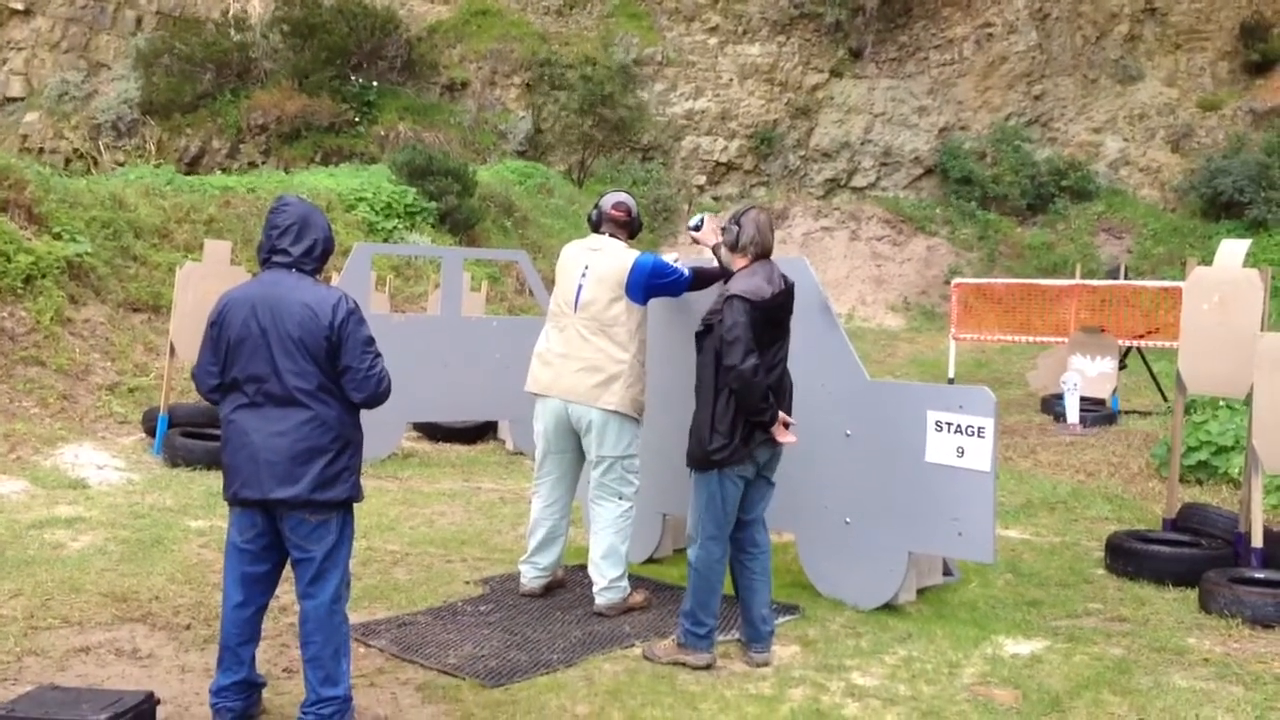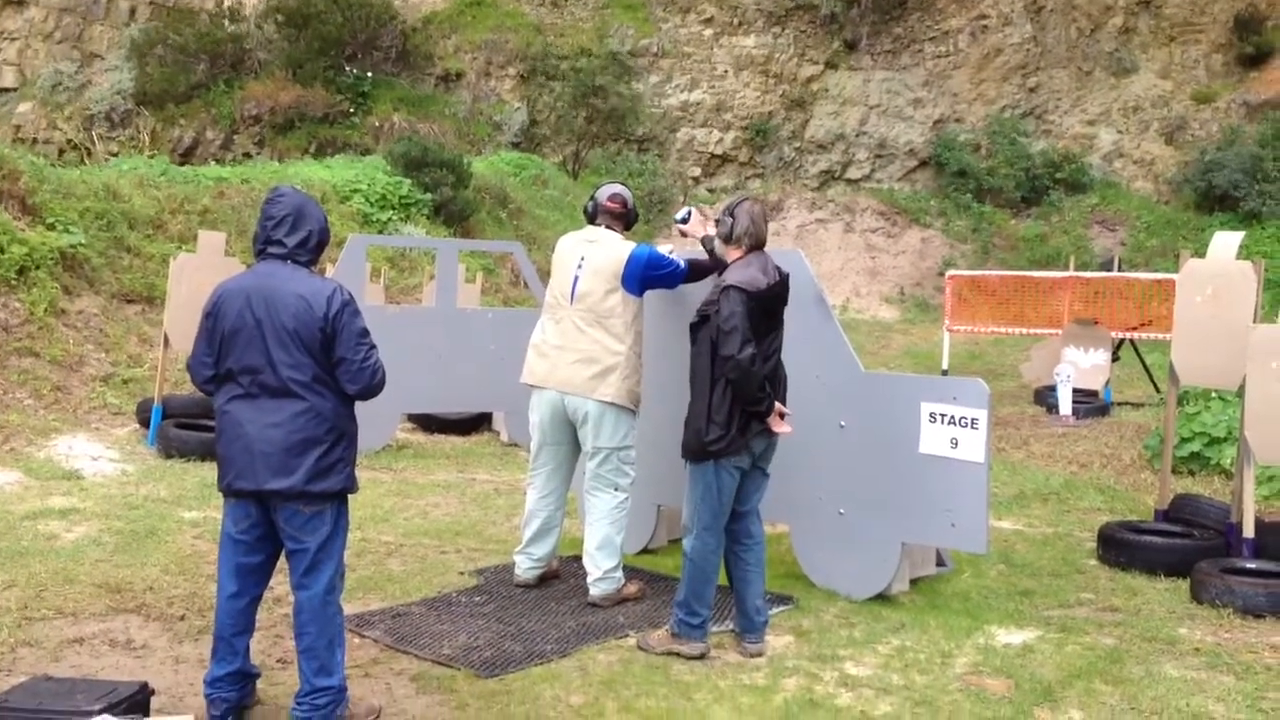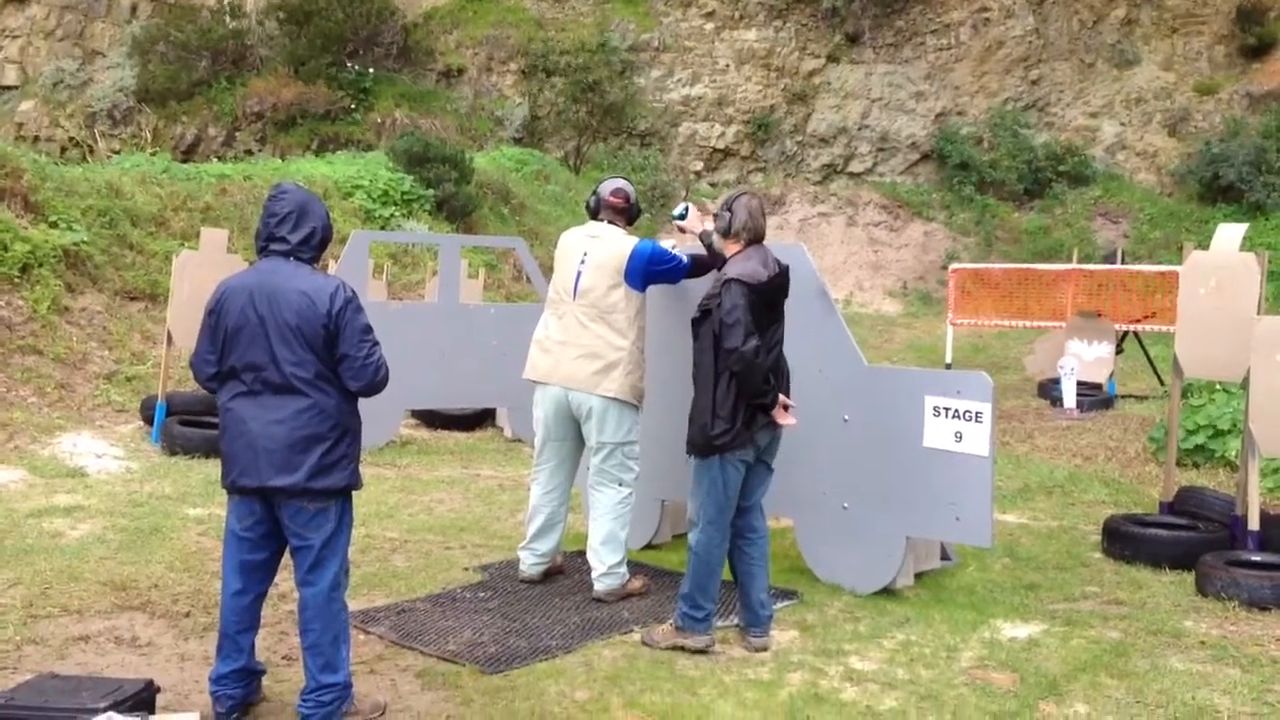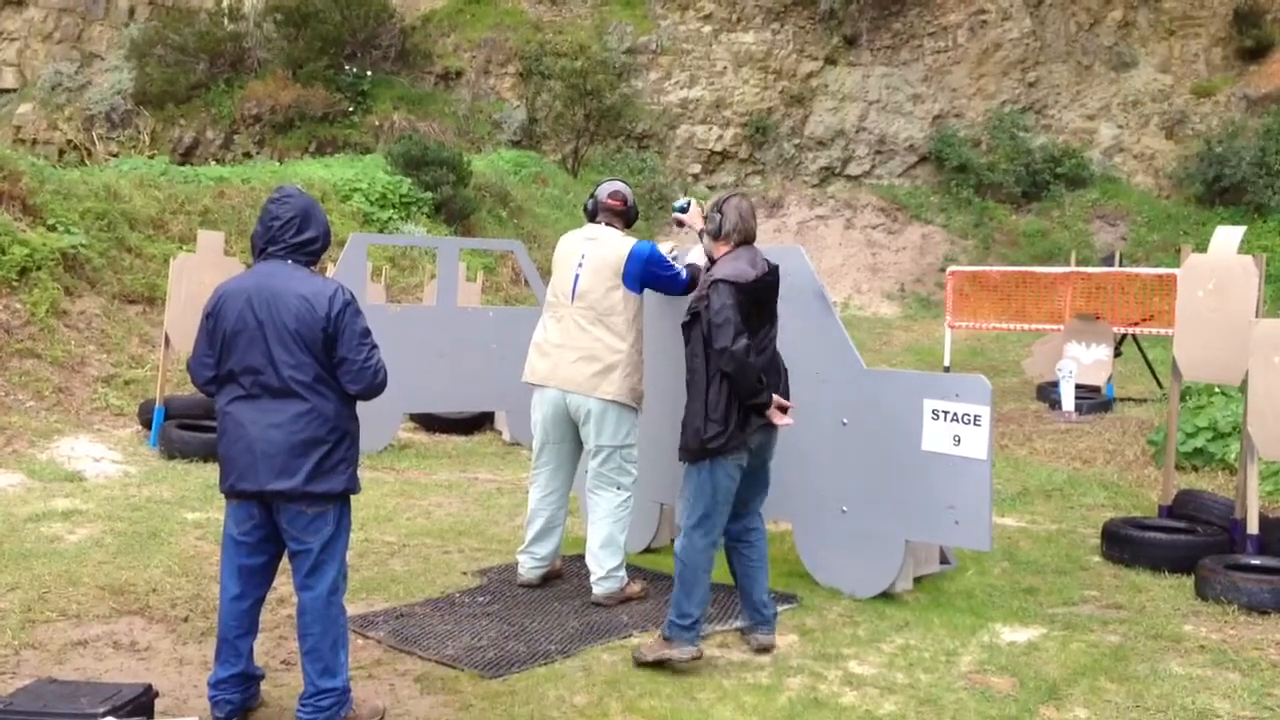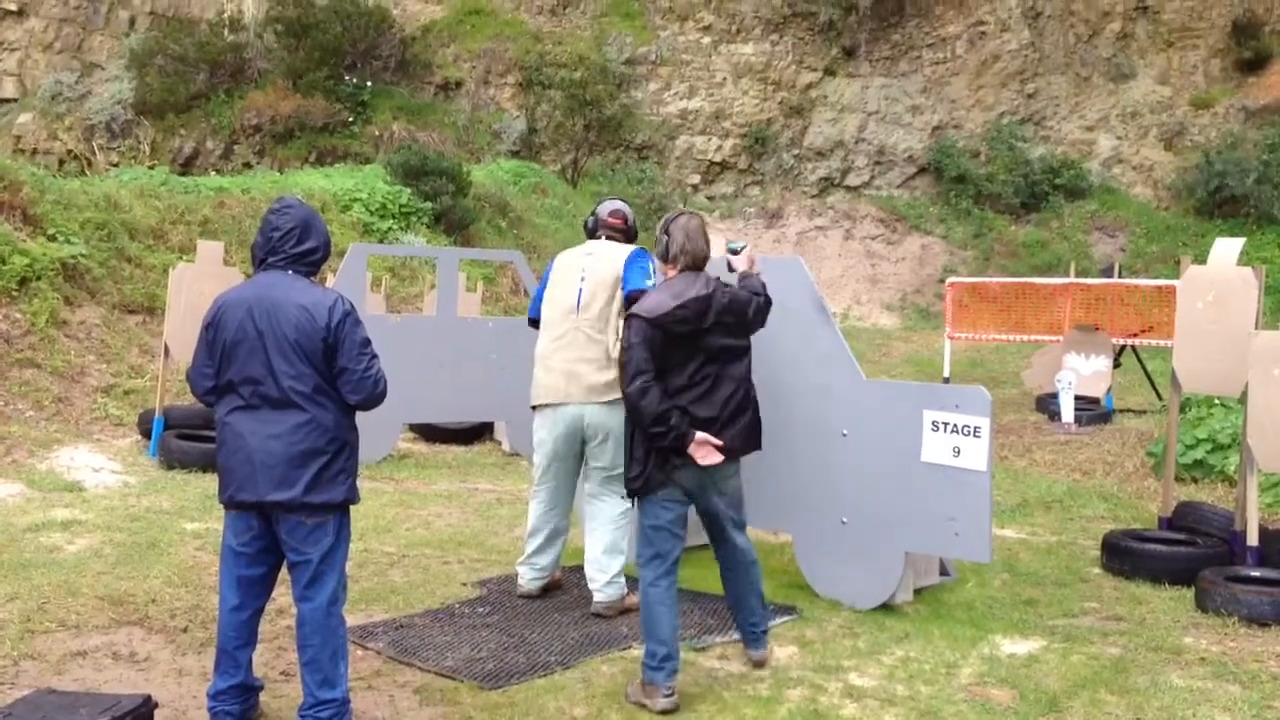
dt=0.4s
person 1, frame 1
left shoulder: (231, 303)
right shoulder: (334, 306)
left elbow: (207, 383)
right elbow: (371, 389)
right wrist: (327, 385)
left hip: (249, 474)
right hip: (315, 476)
left knee: (243, 591)
right knee: (322, 596)
person 1, frame 2
left shoulder: (226, 294)
right shoulder: (328, 297)
left elbow: (202, 373)
right elbow: (366, 381)
right wrist: (322, 377)
left hip: (243, 465)
right hip: (309, 468)
left knee: (237, 581)
right knee: (316, 587)
person 1, frame 3
left shoulder: (228, 292)
right shoulder: (331, 294)
left elbow: (205, 371)
right elbow: (368, 377)
right wrist: (326, 373)
left hip: (247, 462)
right hip: (313, 464)
left knee: (242, 578)
right knee: (320, 582)
person 1, frame 4
left shoulder: (226, 295)
right shoulder: (330, 297)
left elbow: (202, 374)
right elbow: (367, 380)
right wrist: (324, 376)
left hip: (245, 466)
right hip: (312, 468)
left knee: (241, 583)
right knee: (319, 587)
person 1, frame 5
left shoulder: (226, 305)
right shoulder: (330, 308)
left elbow: (202, 385)
right elbow: (367, 391)
right wrist: (323, 387)
left hip: (244, 476)
right hip: (311, 479)
left knee: (240, 594)
right knee: (318, 598)
person 2, frame 1
left shoulder: (737, 299)
right shoulder: (776, 286)
left elbow: (741, 370)
left wrist: (766, 417)
left hip: (731, 437)
right hip: (763, 438)
left knee: (709, 539)
right knee: (751, 534)
left ankle: (694, 640)
right ankle: (758, 640)
person 2, frame 2
left shoulder: (734, 289)
right shoulder: (768, 277)
left elbow: (738, 361)
left wrist: (763, 408)
right wrist: (703, 236)
left hip: (727, 428)
right hip: (757, 429)
left knee: (704, 530)
right knee: (745, 525)
left ankle: (688, 631)
right ankle: (752, 630)
person 2, frame 3
left shoulder: (734, 283)
right shoulder: (766, 271)
left elbow: (742, 353)
left wrist: (767, 400)
right wrist: (708, 245)
left hip: (733, 421)
right hip: (761, 423)
left knee: (709, 523)
right knee: (749, 520)
left ankle: (692, 624)
right ankle: (757, 625)
person 2, frame 4
left shoulder: (721, 282)
right shoulder: (762, 272)
left elbow: (732, 353)
left wrist: (760, 399)
left hip: (727, 423)
right hip: (758, 423)
left knee: (698, 526)
right knee: (746, 521)
left ankle: (681, 634)
right ankle: (761, 625)
person 2, frame 5
left shoulder: (645, 314)
right shoulder: (734, 301)
left elbow: (639, 391)
right elbow: (760, 307)
left wrist: (680, 438)
right wrist: (748, 273)
left hip: (666, 461)
right hip: (721, 454)
left knee: (658, 566)
right knee: (735, 547)
left ankle: (659, 682)
right ankle: (754, 642)
person 3, frame 1
left shoulder: (569, 254)
right shoulder: (636, 265)
right elbow: (690, 279)
right wrist: (727, 269)
left hip: (552, 388)
right hip: (605, 396)
left knee: (551, 485)
right knee: (611, 494)
left ankle: (536, 573)
right ankle: (610, 592)
person 3, frame 2
left shoulder: (565, 246)
right shoulder: (633, 257)
right elbow: (687, 271)
right wrist: (722, 260)
left hip: (549, 380)
right hip: (601, 388)
left knee: (546, 477)
right knee: (607, 485)
left ankle: (531, 564)
right ankle: (605, 583)
person 3, frame 3
left shoulder: (567, 241)
right shoulder: (637, 252)
right elbow: (692, 266)
right wrist: (722, 252)
left hip: (552, 376)
right hip: (605, 384)
left knee: (549, 473)
right knee: (611, 481)
left ankle: (535, 560)
right ankle: (610, 578)
person 3, frame 4
left shoulder: (565, 244)
right shoulder: (636, 252)
right elbow: (686, 283)
left hip: (550, 379)
right hip: (604, 386)
left knee: (548, 476)
right knee: (611, 484)
left ankle: (534, 564)
right ankle: (609, 581)
person 3, frame 5
left shoulder: (562, 261)
right shoulder: (632, 258)
left elbow: (536, 318)
right elbow: (640, 298)
left hip: (554, 394)
right hip: (609, 397)
left knee: (550, 490)
right knee: (609, 494)
left ankle: (534, 575)
right ankle: (608, 591)
